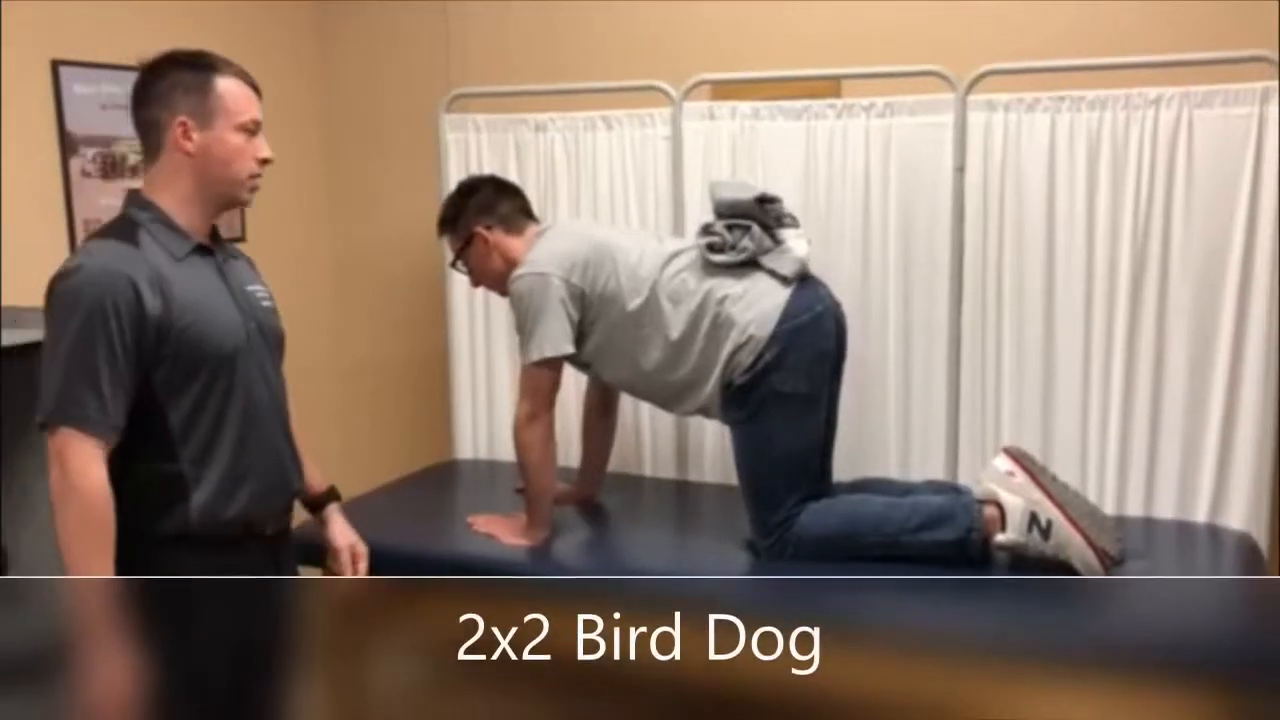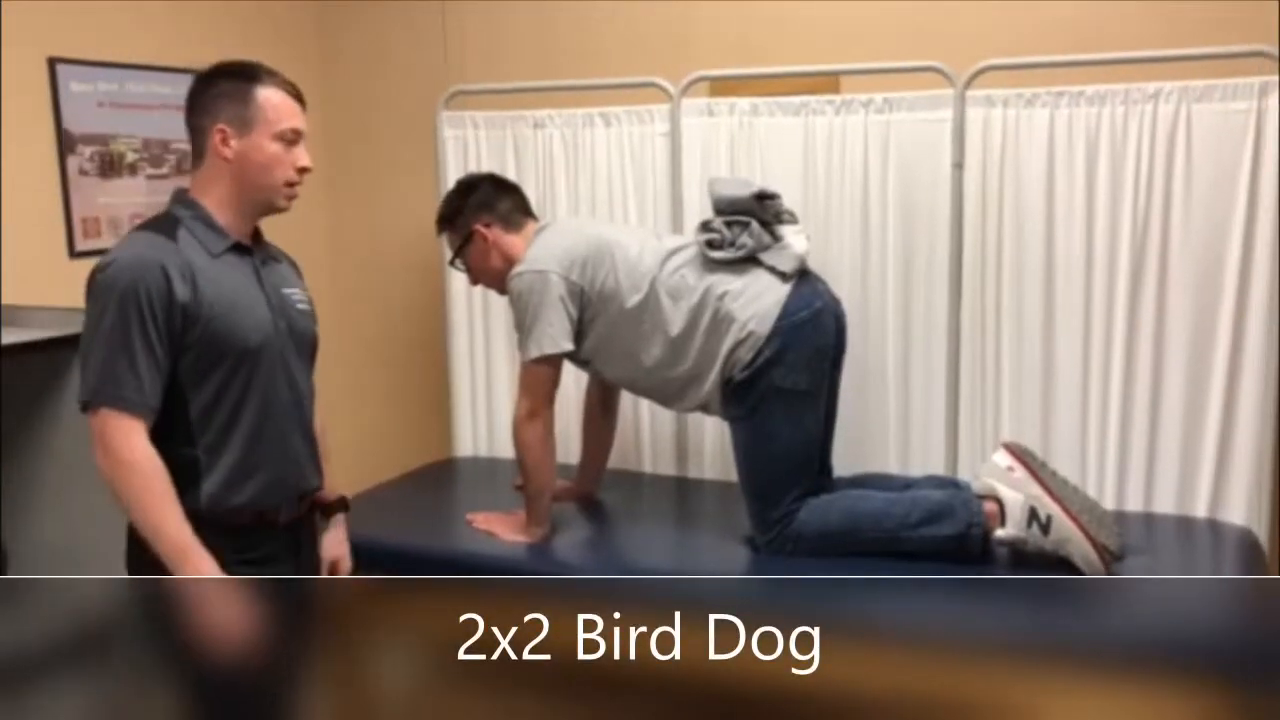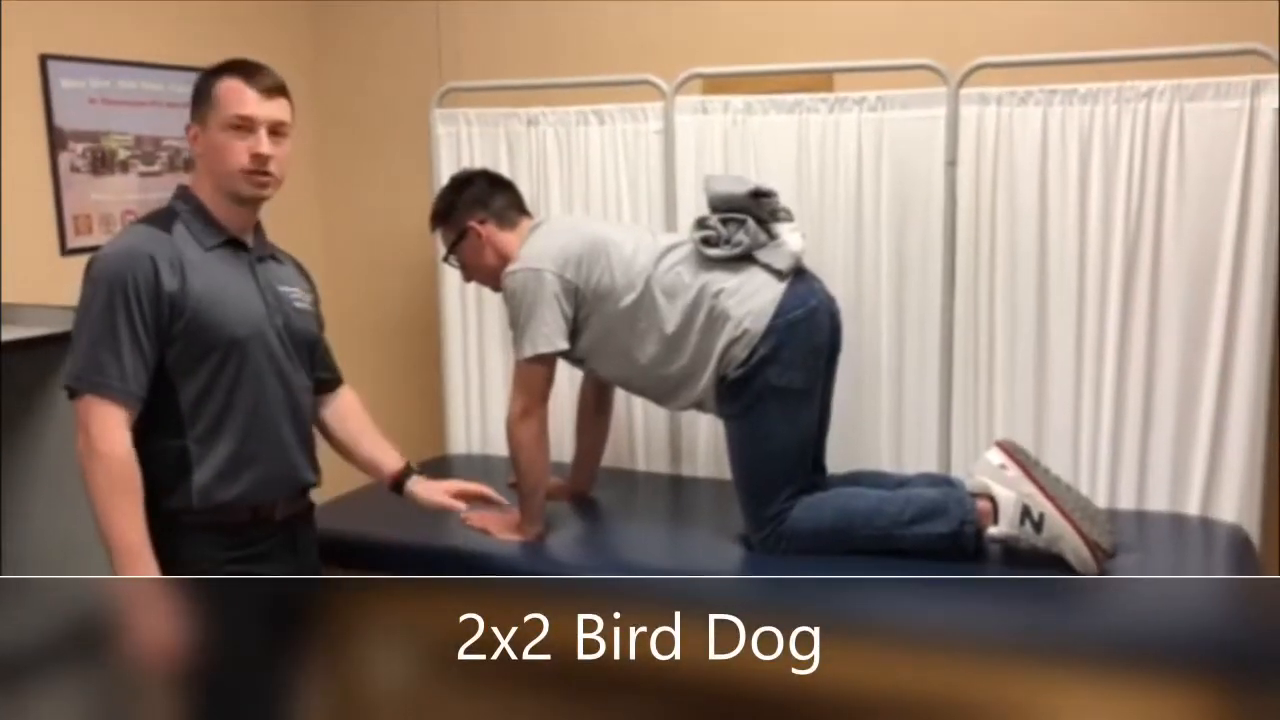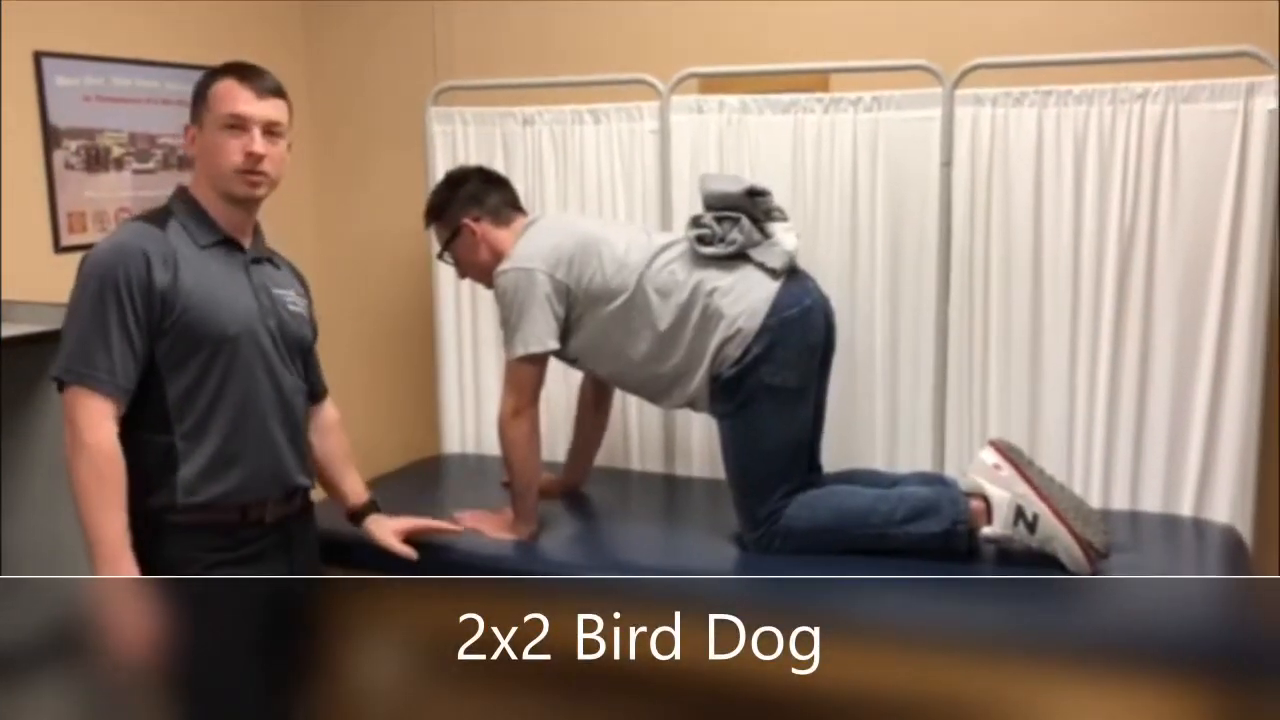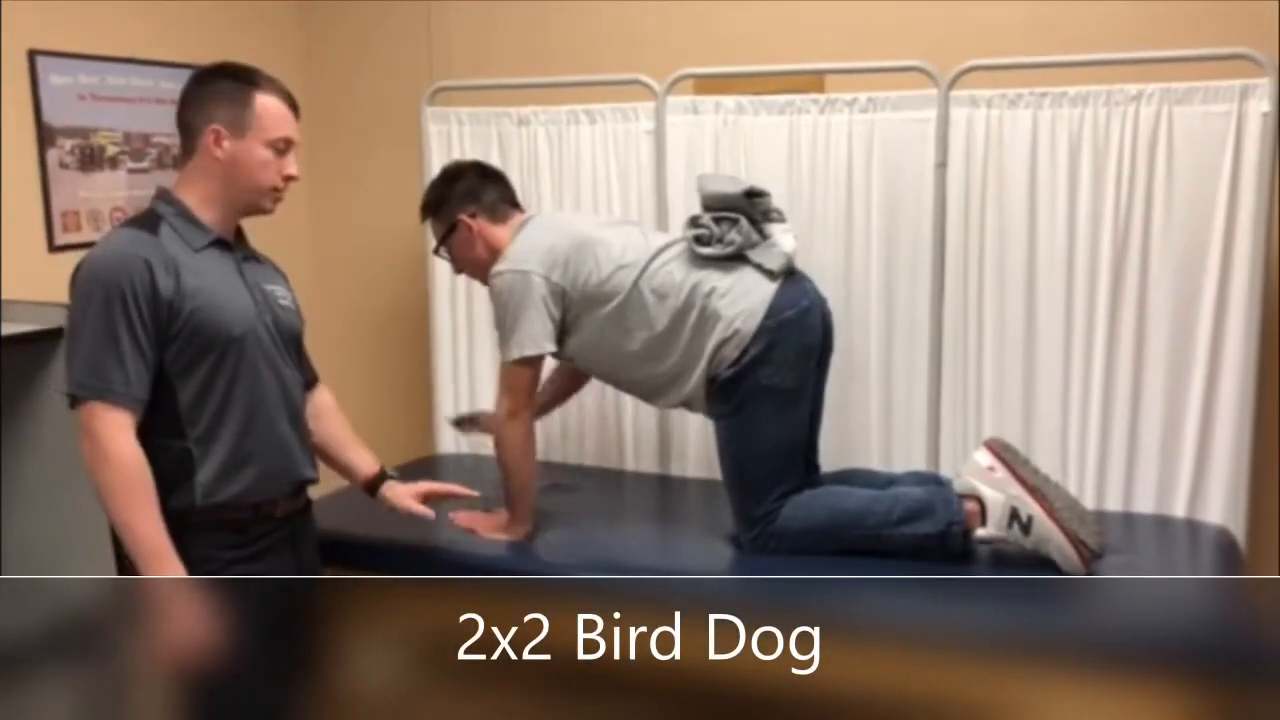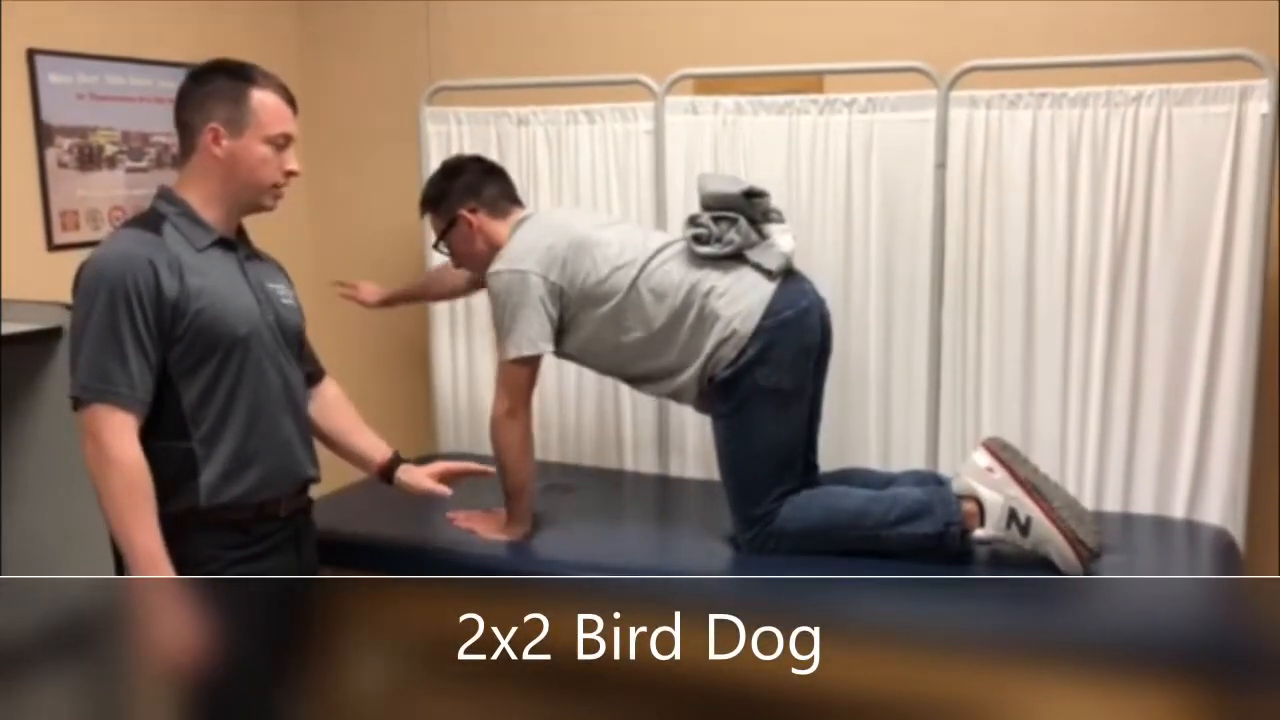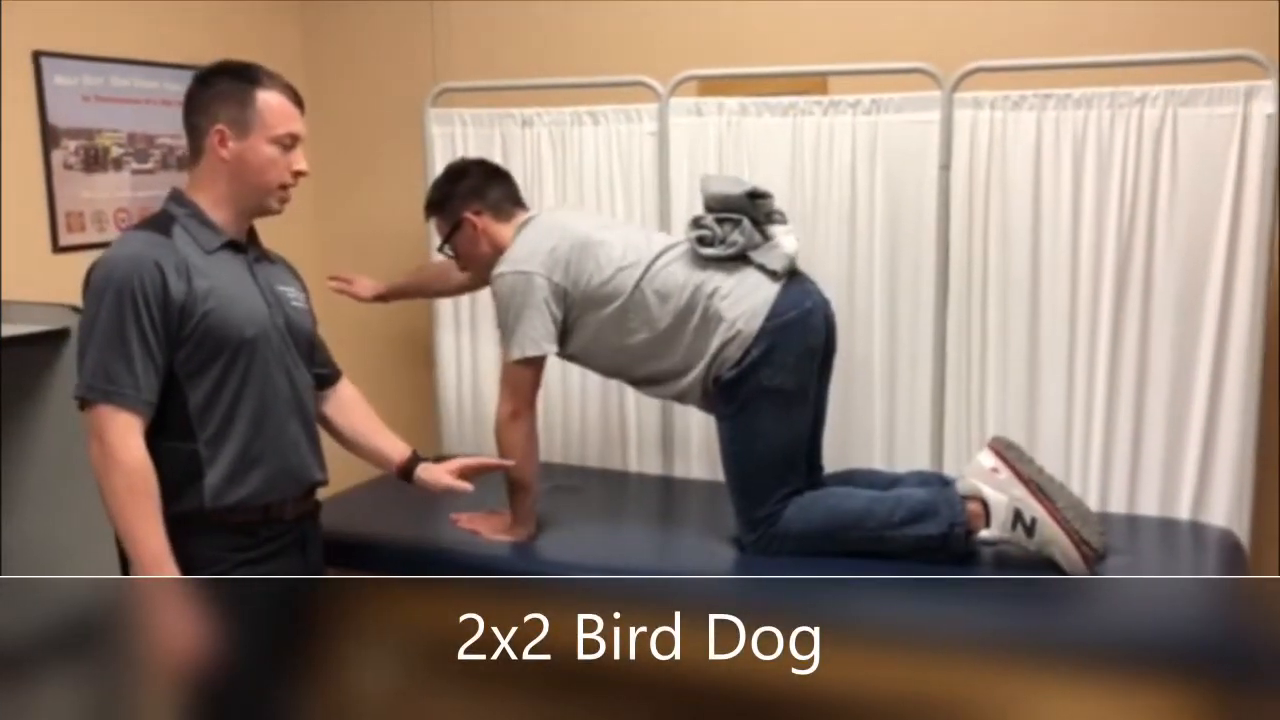
dt=0.5s
person 1, frame 1
left shoulder: (537, 276)
right shoulder: (572, 252)
left elbow: (533, 416)
right elbow: (602, 384)
left wrist: (534, 523)
right wrist: (584, 487)
left hip: (770, 344)
right hip: (799, 315)
left knee: (784, 533)
right knee: (801, 504)
left ankle: (994, 520)
right ankle: (987, 497)
person 1, frame 2
left shoulder: (538, 273)
right shoulder: (574, 250)
left elbow: (533, 413)
right elbow: (604, 385)
left wrist: (533, 521)
right wrist: (583, 484)
left hip: (770, 338)
right hip: (799, 310)
left knee: (784, 529)
right knee: (800, 498)
left ankle: (996, 515)
right ankle: (990, 490)
person 1, frame 3
left shoulder: (532, 272)
right shoulder: (566, 247)
left elbow: (527, 412)
right elbow: (598, 380)
left wrist: (528, 520)
right wrist: (577, 482)
left hip: (764, 338)
right hip: (793, 309)
left knee: (778, 526)
right knee: (795, 494)
left ankle: (988, 513)
right ankle: (982, 489)
person 1, frame 4
left shoulder: (523, 270)
right shoulder: (560, 245)
left elbow: (518, 410)
right elbow: (600, 378)
left wrist: (521, 519)
right wrist: (570, 478)
left hip: (758, 336)
right hip: (787, 307)
left knee: (772, 525)
right knee: (789, 493)
left ankle: (982, 512)
right ankle: (976, 489)
person 1, frame 5
left shoulder: (517, 272)
right shoulder: (555, 238)
left elbow: (515, 412)
right elbow: (577, 361)
left wrist: (516, 520)
right wrist: (507, 419)
left hip: (756, 340)
right hip: (785, 308)
left knee: (768, 525)
right knee: (789, 492)
left ankle: (975, 513)
right ankle: (971, 490)
person 1, frame 6
left shoulder: (519, 270)
right shoulder: (542, 235)
left elbow: (510, 413)
right elbow: (471, 277)
left wrist: (515, 519)
right wrist: (390, 296)
left hip: (751, 339)
right hip: (782, 307)
left knee: (765, 526)
right knee: (786, 494)
left ankle: (974, 513)
right ankle: (966, 486)
person 1, frame 7
left shoulder: (523, 273)
right shoulder: (545, 235)
left elbow: (516, 413)
right elbow: (471, 273)
left wrist: (518, 519)
right wrist: (386, 291)
left hip: (755, 343)
right hip: (787, 309)
left knee: (770, 526)
right knee: (790, 493)
left ankle: (977, 512)
right ankle: (973, 485)
person 2, frame 1
left shoulder: (235, 266)
right shoulder: (110, 277)
right elbow: (79, 462)
left wrist: (324, 506)
right wrist: (103, 634)
left hip: (266, 556)
right hip: (185, 576)
person 2, frame 2
left shoulder: (281, 270)
right shoulder: (145, 268)
right elbow: (120, 441)
left wrist: (330, 514)
right wrist: (200, 576)
left hip: (289, 548)
right hip: (213, 560)
person 2, frame 3
left shoulder: (289, 273)
right shoulder: (140, 262)
left elbow: (328, 394)
right elbow: (103, 430)
left wrist: (407, 478)
right wrist: (140, 582)
left hip: (293, 541)
right hip: (203, 557)
person 2, frame 4
left shoulder: (285, 278)
right shoulder: (134, 259)
right elbow: (91, 423)
left wrist: (365, 510)
right wrist: (118, 578)
left hip: (291, 543)
right hip: (196, 555)
person 2, frame 5
left shoulder: (264, 272)
right shoulder: (129, 264)
right elbow: (107, 435)
left wrist: (378, 481)
right wrist: (169, 586)
left hip: (291, 541)
right hip: (204, 557)
person 2, frame 6
left shoulder: (264, 269)
right shoulder: (133, 264)
right elbow: (111, 437)
left wrist: (393, 468)
right wrist: (160, 594)
left hip: (291, 541)
right hip: (206, 557)
person 2, frame 7
left shoulder: (274, 274)
right shoulder: (140, 265)
left elbow: (330, 388)
right elbow: (118, 441)
left wrist: (413, 467)
left hip: (299, 541)
right hip: (216, 563)
